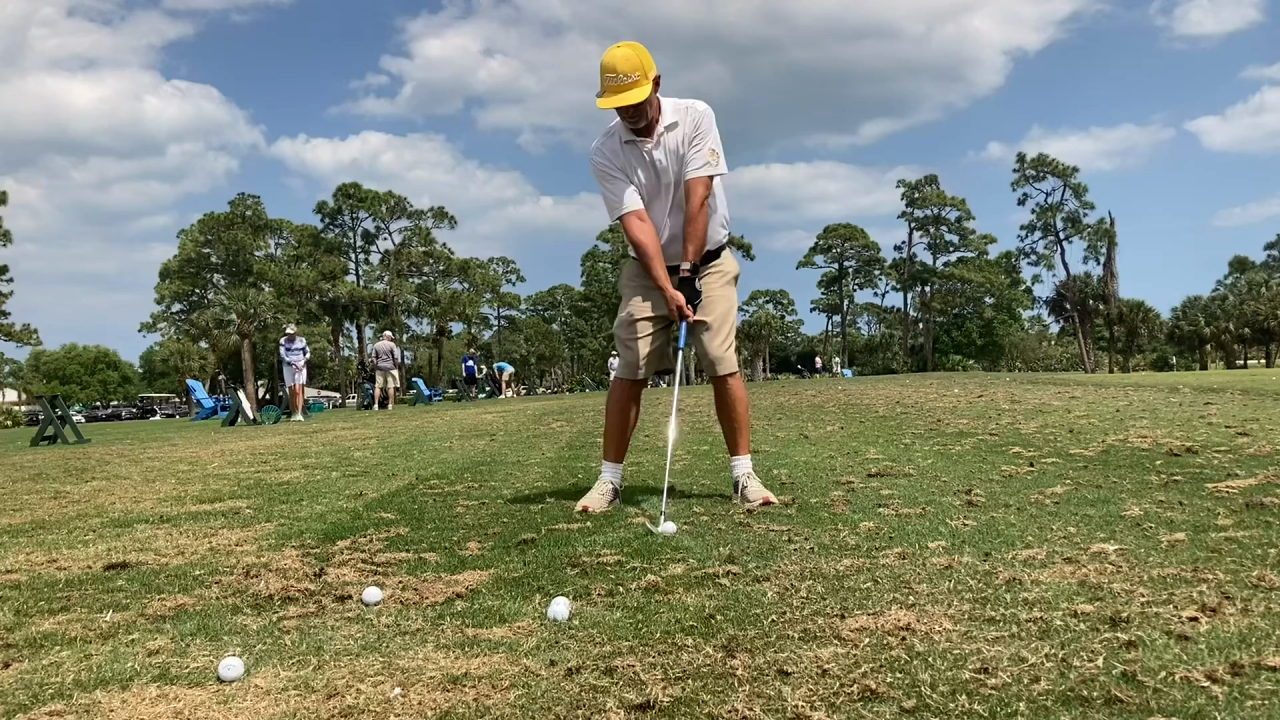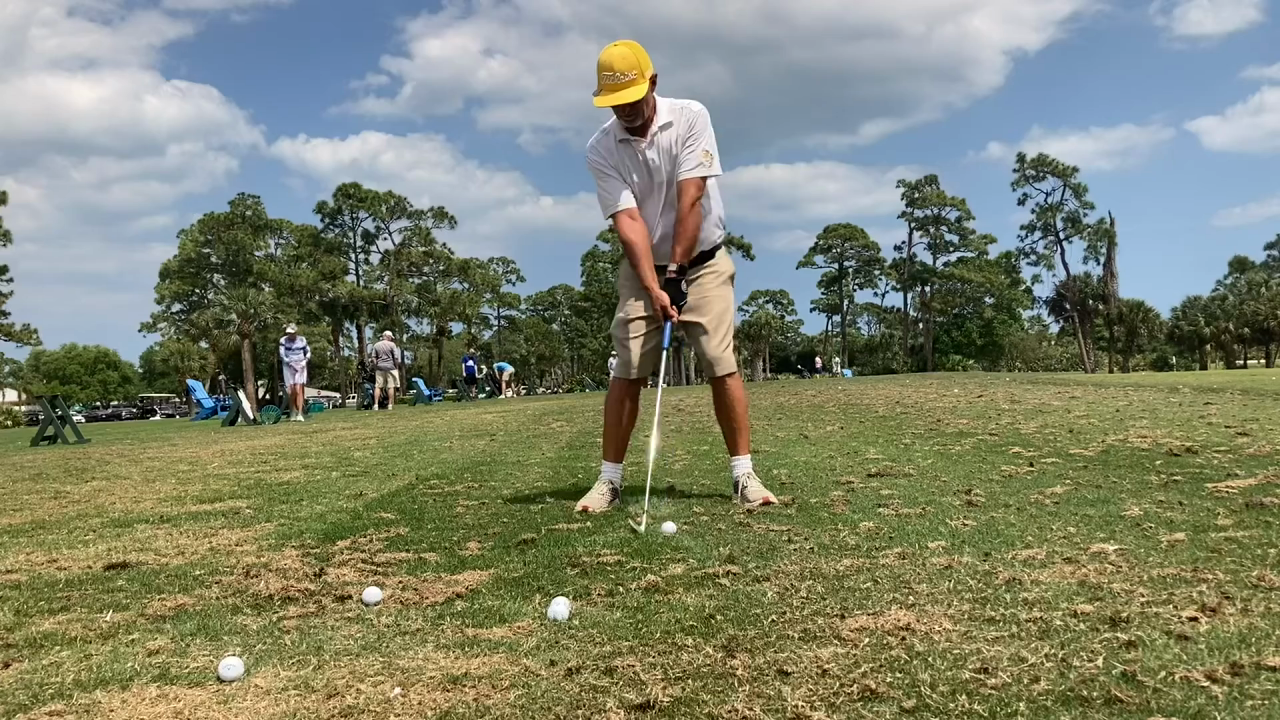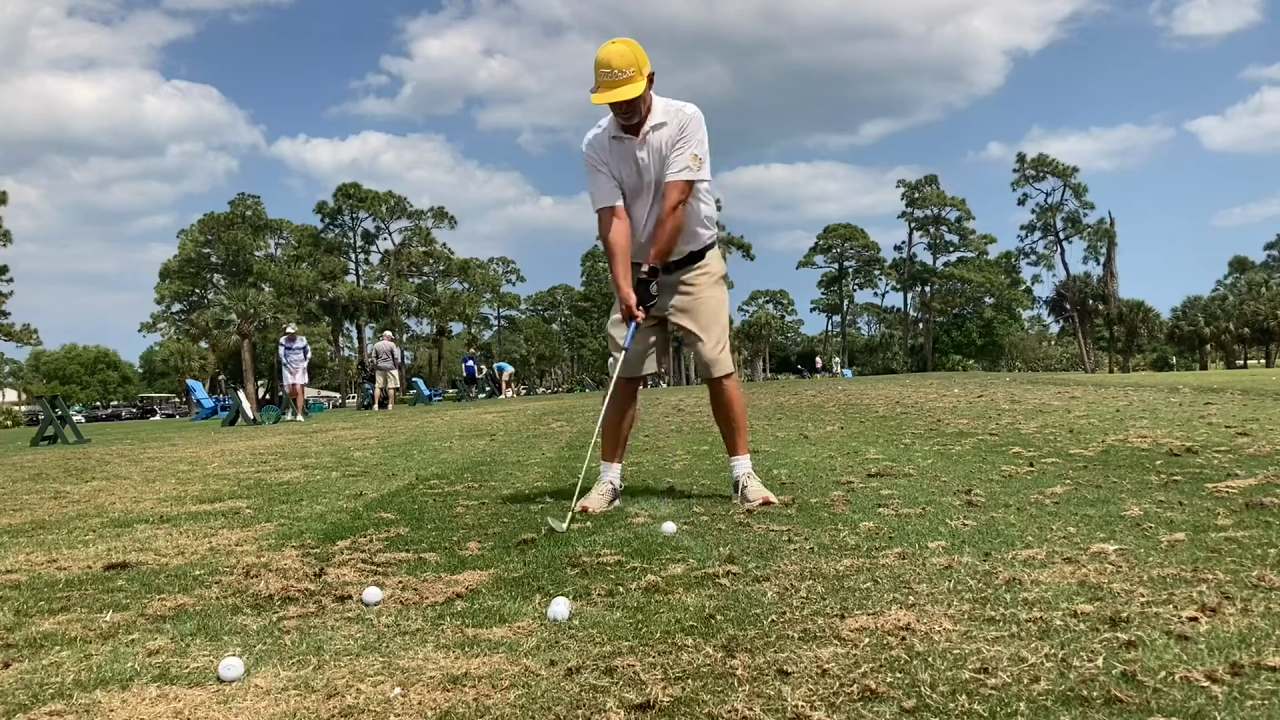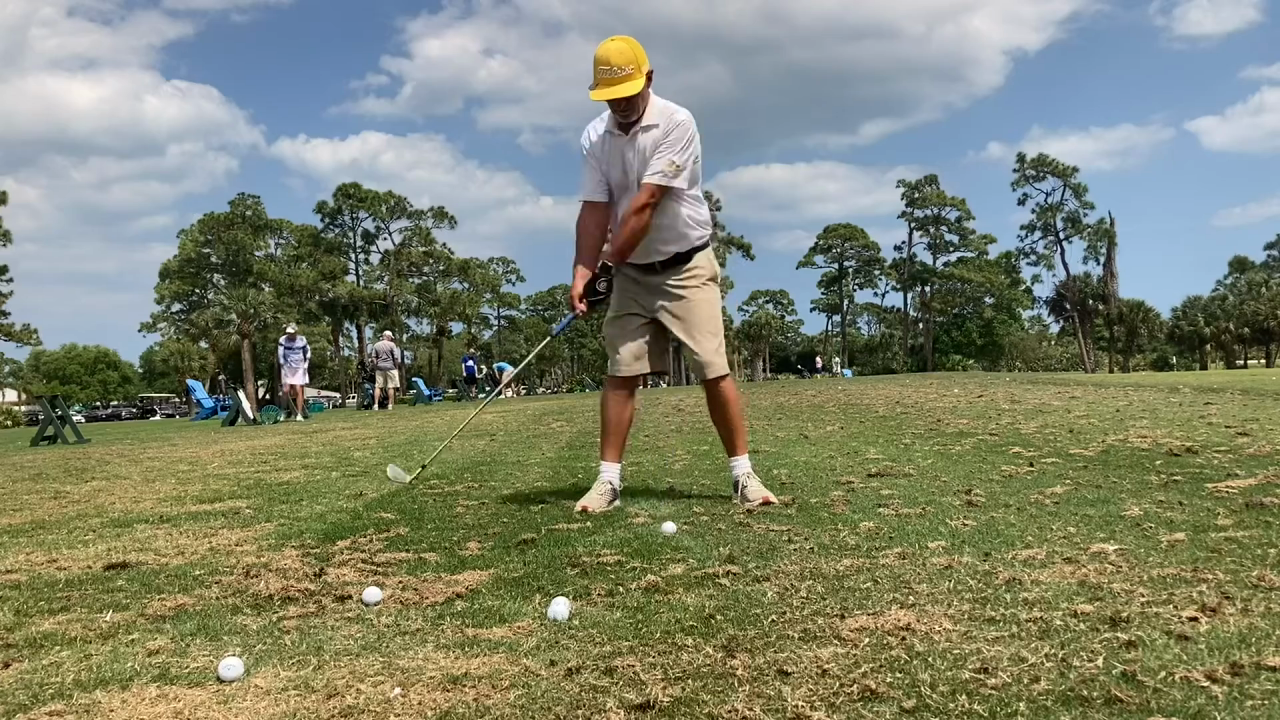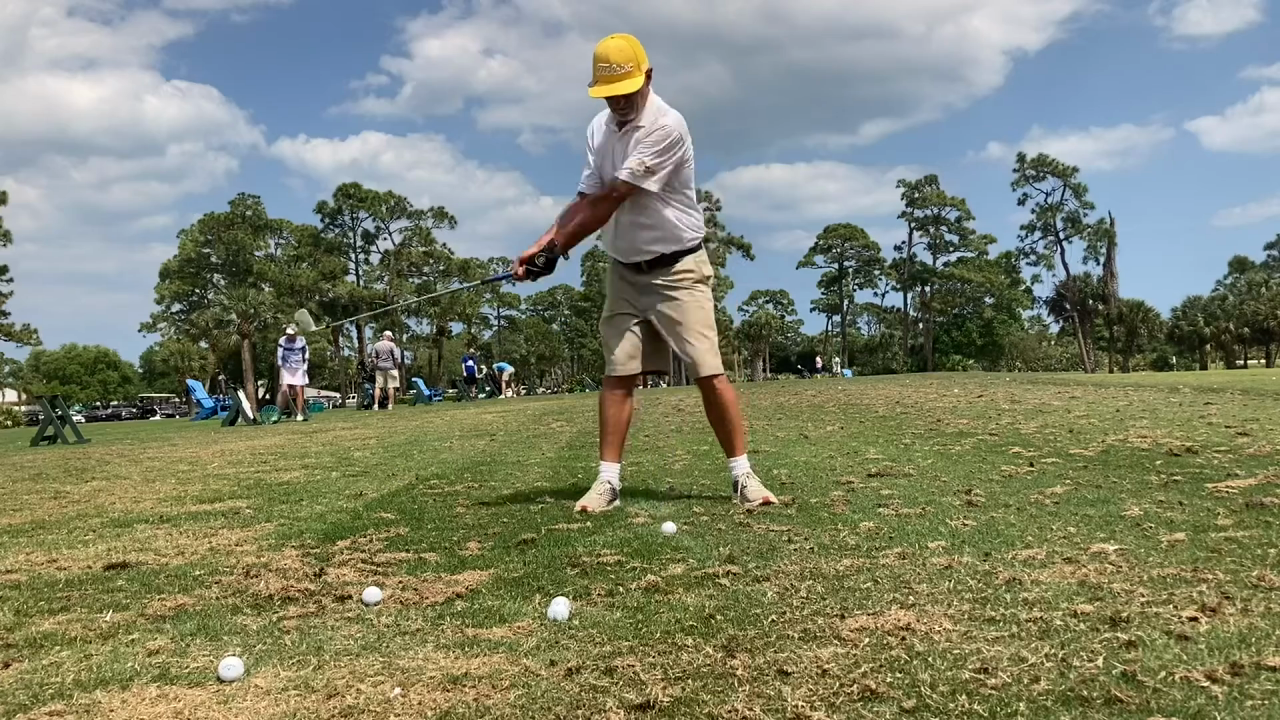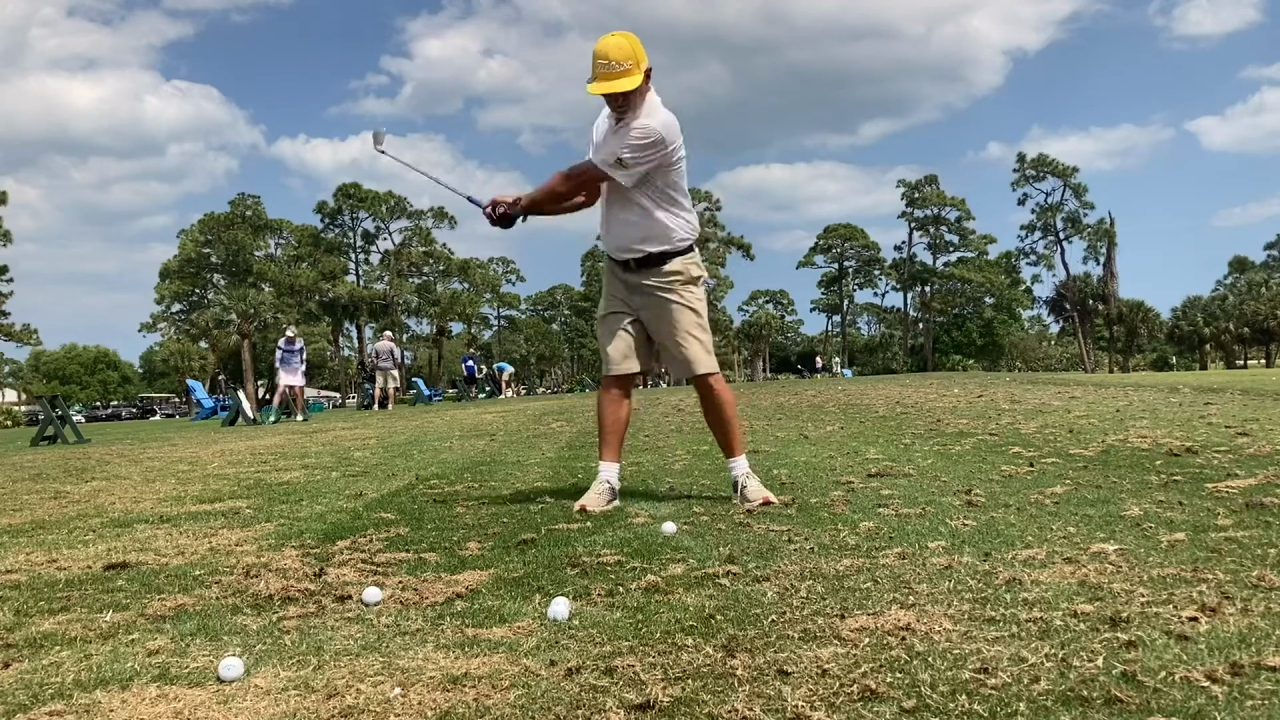
dt=0.1s
person 1, frame 1
left shoulder: (696, 117)
right shoulder: (605, 151)
left elbow: (698, 199)
right elbow: (635, 221)
left wrist: (687, 270)
right wrist: (665, 287)
left hip: (708, 263)
right hip: (647, 269)
left knee: (724, 368)
right knee: (629, 374)
left ankle: (744, 474)
right ankle: (609, 480)
person 1, frame 2
left shoulder: (691, 117)
right shoulder: (600, 149)
left elbow: (691, 200)
right elbow: (627, 220)
left wrist: (676, 270)
right wrist: (654, 286)
left hip: (703, 263)
right hip: (642, 269)
left knee: (723, 368)
right knee: (626, 373)
left ankle: (743, 474)
right ankle: (609, 479)
person 1, frame 3
left shoulder: (686, 120)
right shoulder: (595, 143)
left elbow: (674, 203)
right elbow: (612, 218)
left wrist: (652, 269)
right wrist: (624, 284)
left hip: (695, 265)
right hip: (635, 270)
left knee: (718, 369)
right knee: (625, 372)
left ankle: (744, 475)
right ankle: (608, 479)
person 1, frame 4
left shoulder: (677, 124)
right shoulder: (594, 137)
left elbow: (644, 205)
right elbow: (593, 211)
left wrist: (603, 267)
right wrist: (582, 270)
left hip: (687, 266)
right hip: (630, 269)
left knee: (714, 370)
right knee: (622, 373)
left ankle: (743, 474)
right ankle: (608, 479)
person 1, frame 5
left shoulder: (667, 126)
right shoulder: (600, 128)
left elbow: (608, 201)
right elbow: (589, 196)
left wrist: (555, 248)
right wrist: (545, 242)
left hip: (679, 270)
right hip: (625, 272)
left knee: (710, 373)
right knee: (619, 374)
left ankle: (743, 475)
right ankle: (608, 479)
person 1, frame 6
left shoulder: (655, 127)
right shoulder: (609, 119)
left elbow: (582, 180)
right elbow: (588, 189)
left wrist: (521, 205)
right wrist: (523, 204)
left hip: (670, 269)
right hip: (620, 270)
left knee: (704, 371)
right knee: (616, 374)
left ankle: (742, 474)
right ankle: (607, 479)
